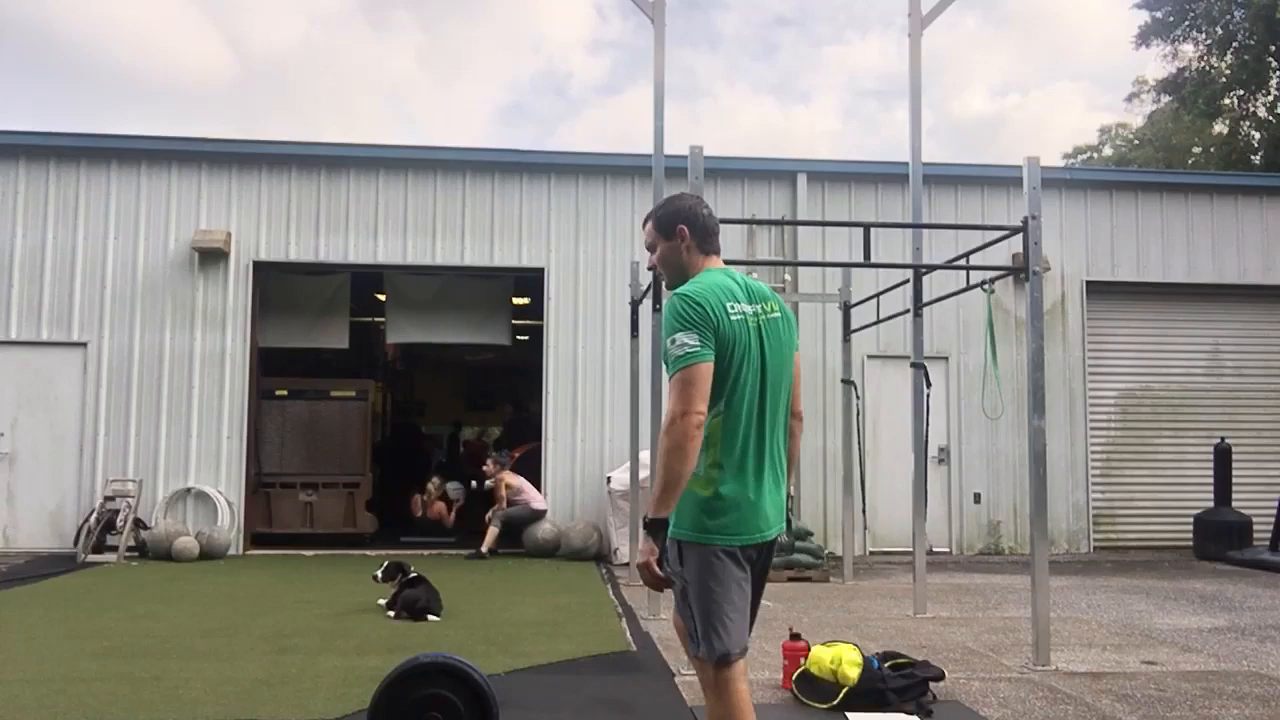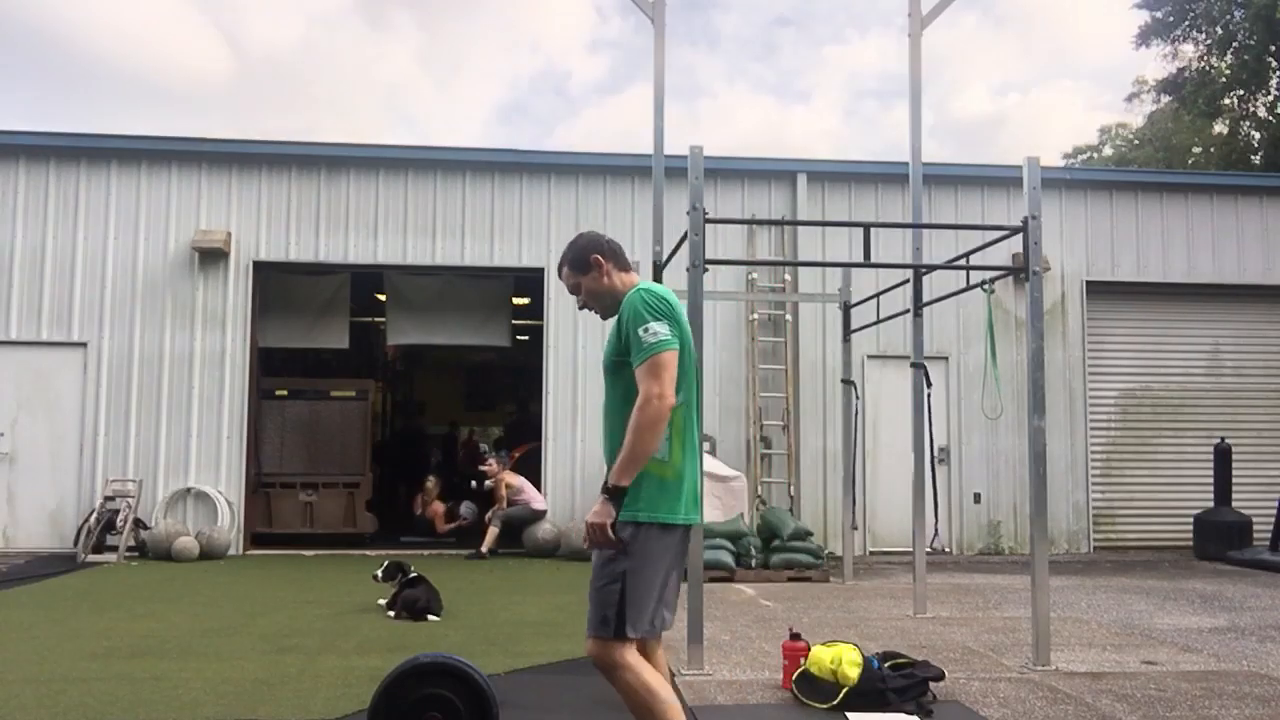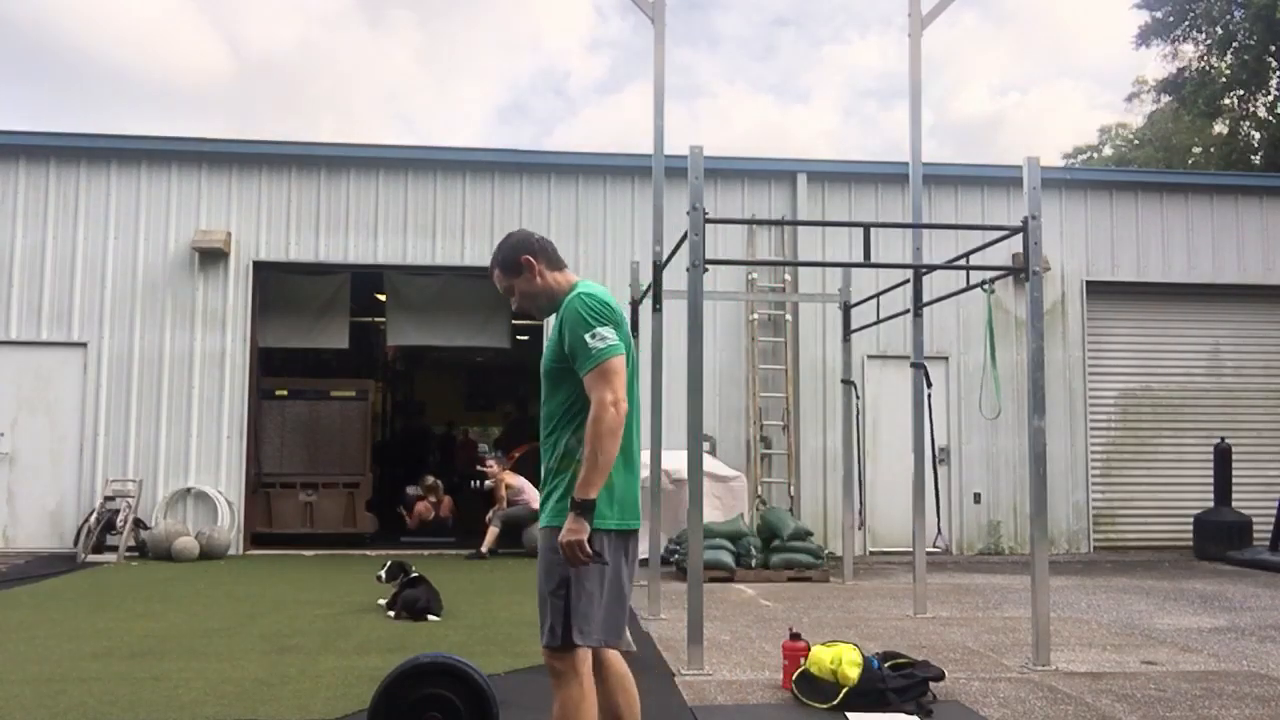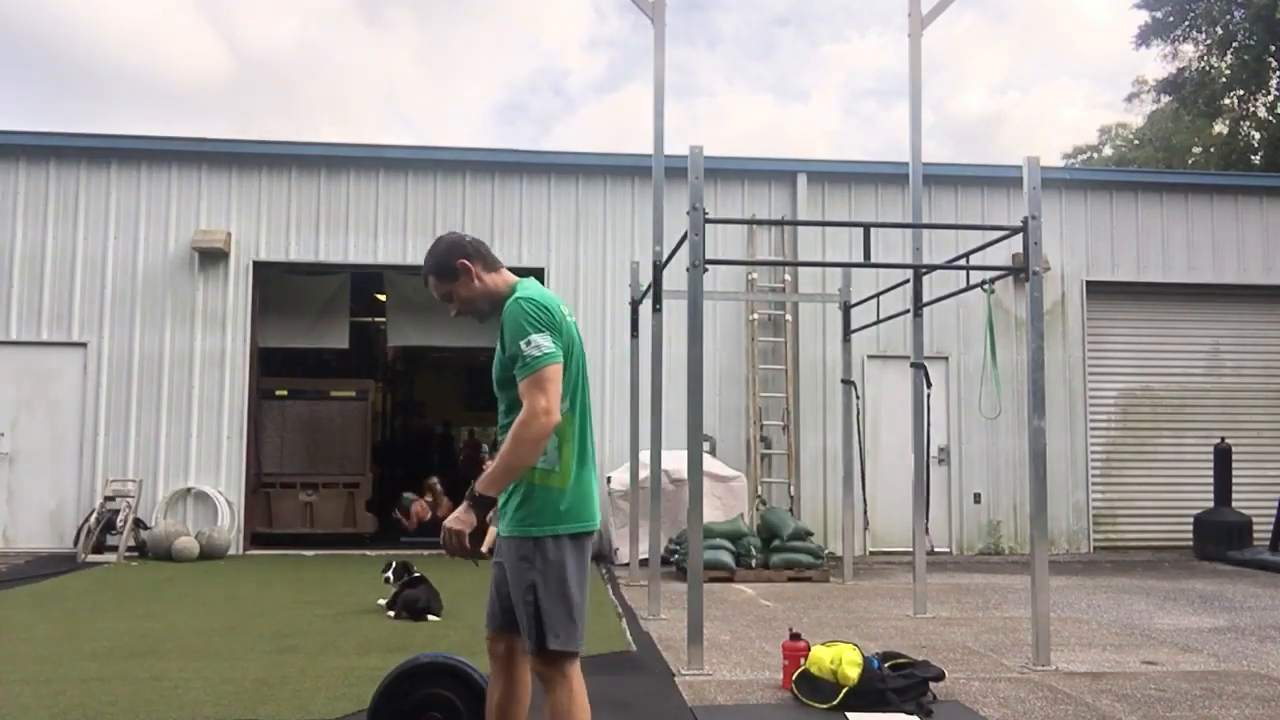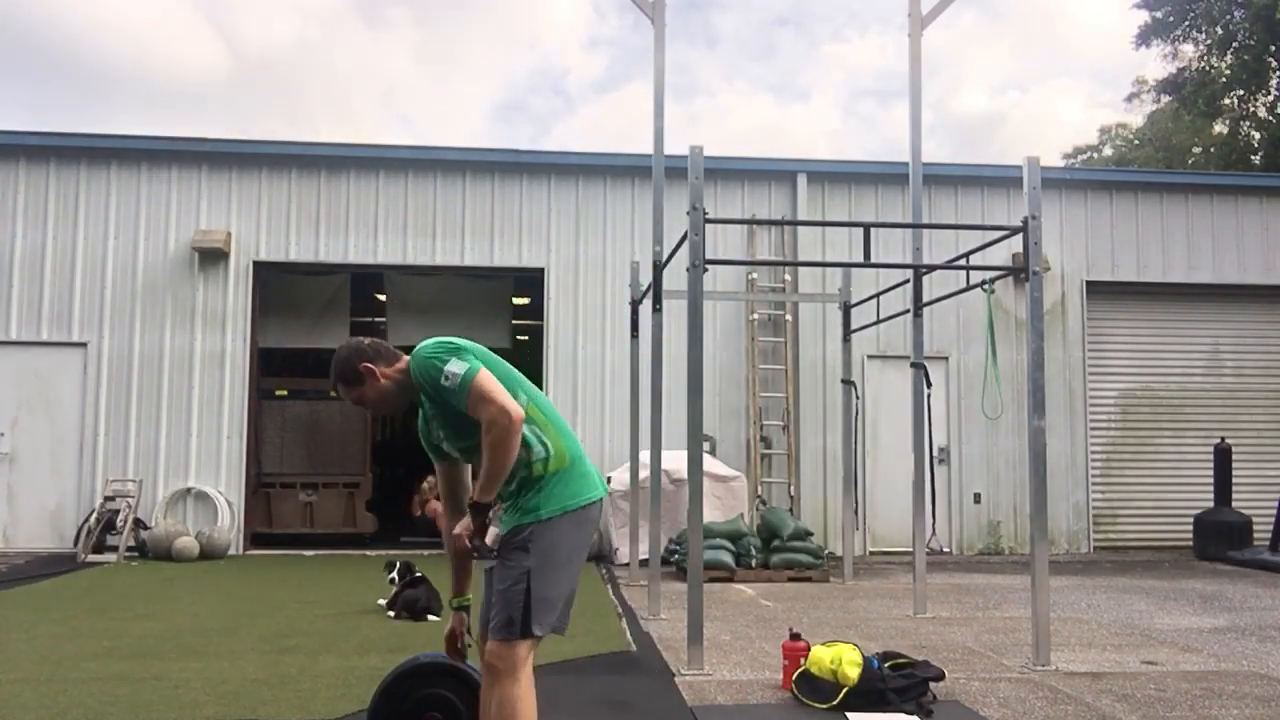
dt=0.5s
person 1, frame 1
left shoulder: (690, 302)
right shoulder: (769, 300)
left elbow: (686, 420)
right elbow: (793, 410)
left wrist: (654, 527)
right wrist: (778, 490)
left hip: (712, 515)
right hip: (760, 511)
left knee: (720, 662)
right knee: (705, 643)
person 1, frame 2
left shoulder: (644, 302)
right shoulder: (649, 307)
left elbow: (656, 400)
left wrist: (610, 495)
right wrist: (617, 493)
left hip: (648, 502)
right hip: (657, 501)
left knee: (610, 648)
right knee: (637, 643)
person 1, frame 3
left shoulder: (582, 306)
right shoulder: (586, 308)
left elbow: (610, 407)
left wrist: (580, 509)
right wrist: (570, 506)
left hip: (588, 511)
right hip: (592, 509)
left knee: (568, 656)
right knee: (598, 648)
person 1, frame 4
left shoulder: (524, 308)
right shoulder: (533, 307)
left elbow: (541, 415)
left wrist: (474, 503)
right wrist: (492, 503)
left hip: (546, 514)
right hip: (527, 512)
left knee: (553, 661)
right knee: (504, 647)
person 1, frame 5
left shoulder: (431, 360)
right shoulder: (429, 415)
left elbow: (507, 416)
right elbow: (453, 513)
left wrist: (478, 511)
right wrist: (459, 604)
left hip: (559, 500)
right hip: (538, 504)
left knee: (505, 656)
right knee: (493, 646)
